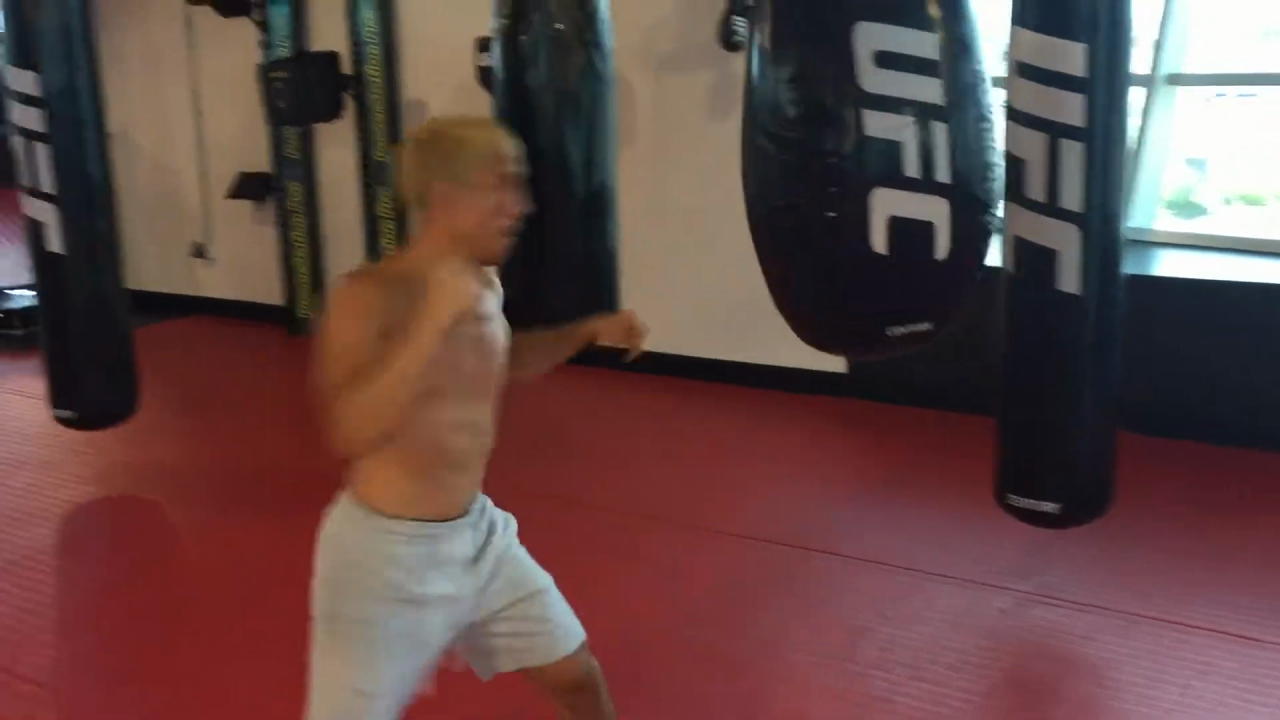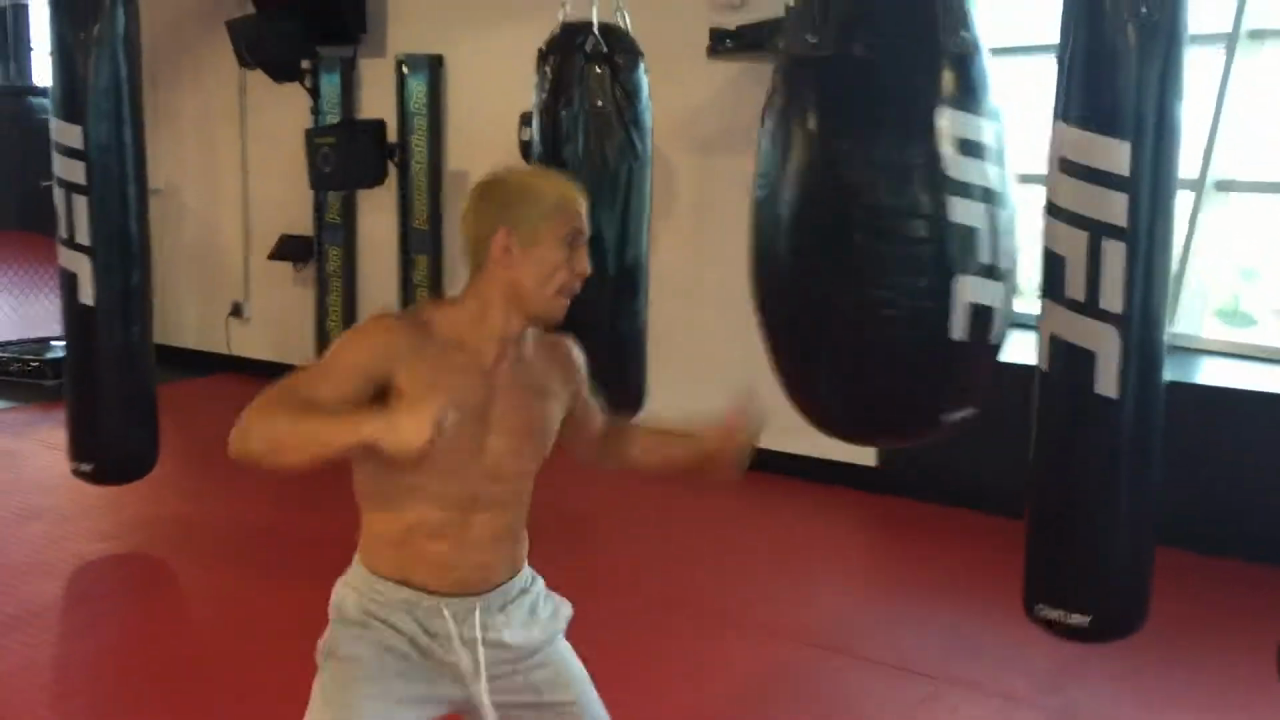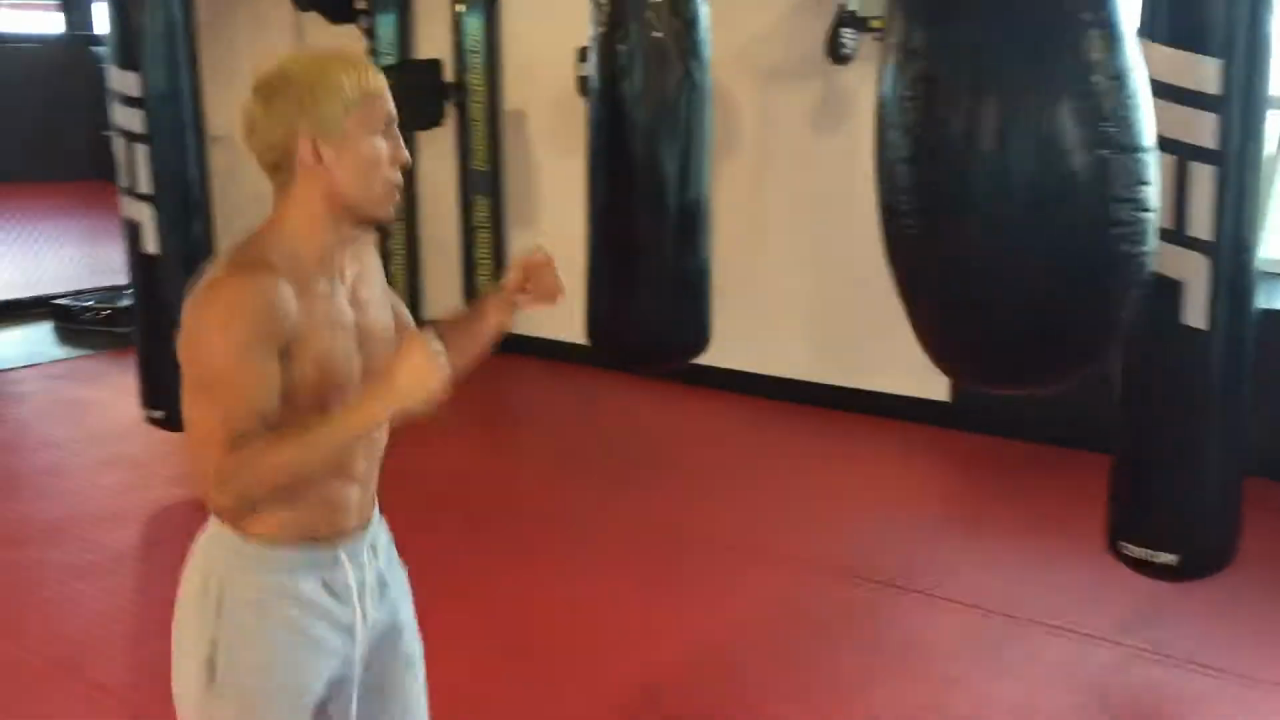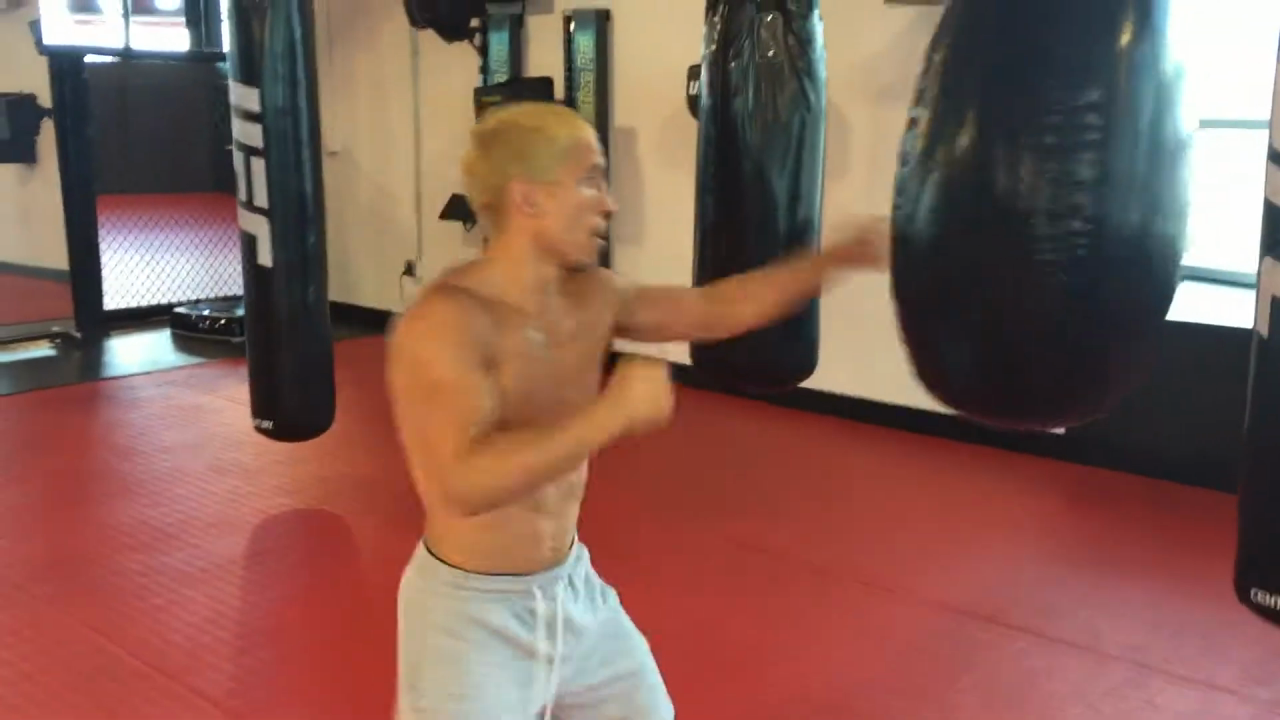
dt=0.5s
person 1, frame 1
left shoulder: (482, 286)
right shoulder: (372, 295)
right elbow: (353, 432)
left wrist: (591, 329)
right wrist: (433, 323)
left hip: (474, 536)
right hip: (378, 554)
person 1, frame 2
left shoulder: (559, 358)
right shoulder: (394, 342)
left elbow: (600, 441)
right elbow: (252, 433)
left wrist: (702, 444)
right wrist: (373, 426)
left hip: (514, 612)
right hip: (391, 621)
person 1, frame 3
left shoulder: (358, 256)
right shoulder: (240, 298)
left elbow: (423, 367)
right elbow: (230, 486)
left wrist: (501, 304)
right wrist: (381, 403)
left hip: (364, 561)
right hip: (264, 585)
person 1, frame 4
left shoulder: (579, 293)
right shoulder: (443, 320)
left elbow: (711, 314)
right elbow: (464, 485)
left wrist: (832, 258)
right wrist: (612, 414)
left hip: (567, 589)
right hip: (468, 611)
